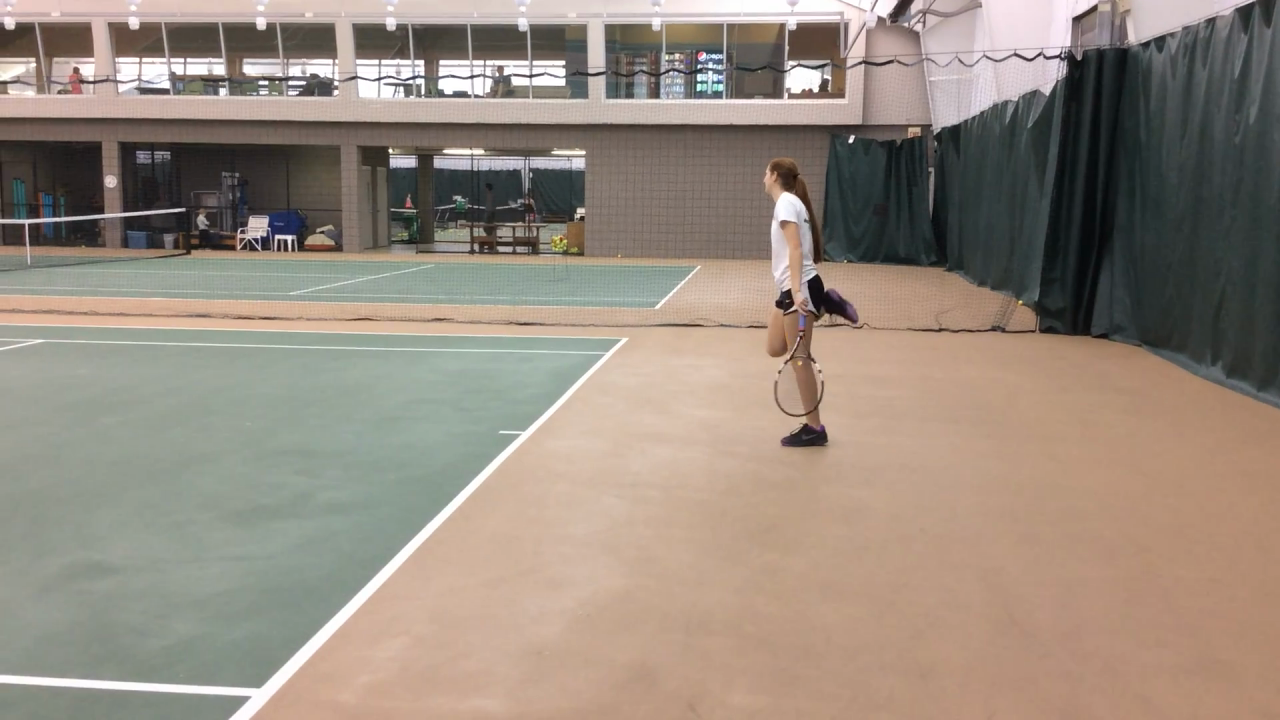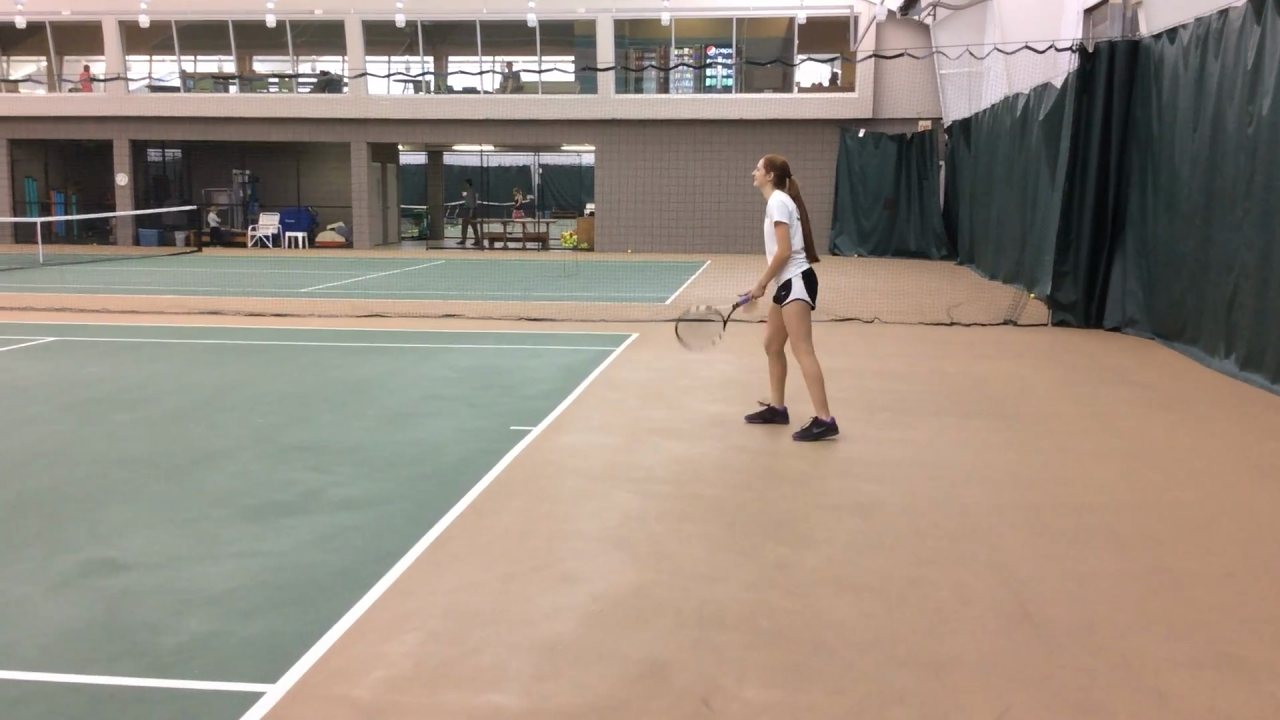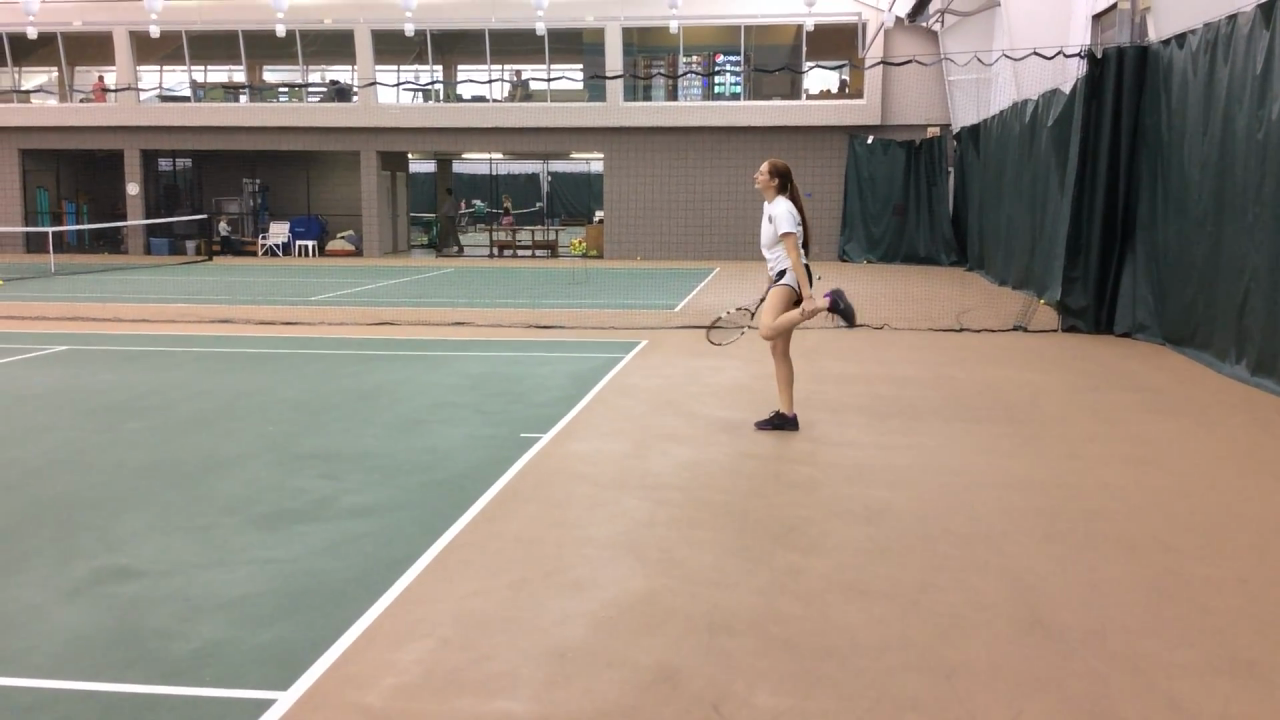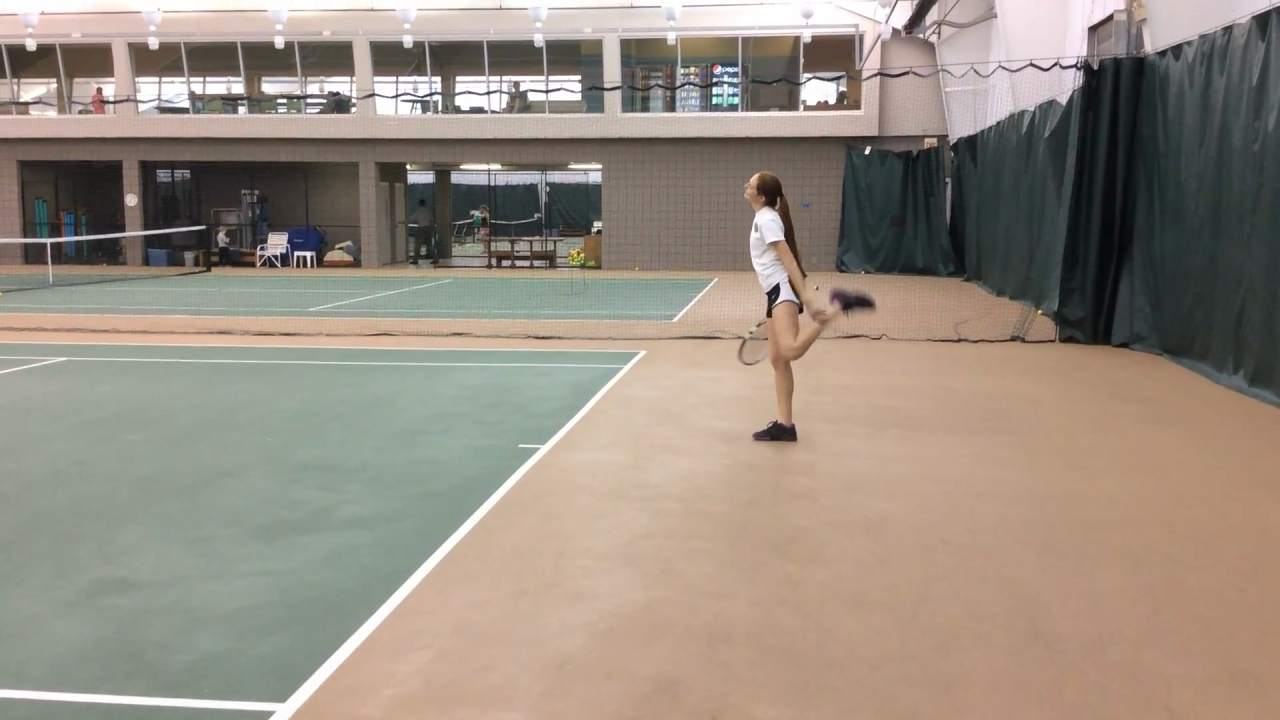
dt=0.7s
person 1, frame 1
left shoulder: (785, 202)
right shoulder: (789, 202)
left elbow: (795, 248)
left wrist: (797, 290)
left hip: (800, 288)
right hip: (791, 289)
right knee: (775, 349)
left ankle: (814, 429)
right ankle: (825, 304)
person 1, frame 2
left shoulder: (778, 201)
right shoulder: (779, 201)
left elbow: (783, 252)
left wrist: (761, 284)
right wrist: (762, 286)
left hip: (796, 281)
right hip: (788, 282)
left knee: (802, 352)
right knee: (772, 347)
left ankle: (823, 420)
right ankle: (777, 408)
person 1, frame 3
left shoulder: (782, 209)
right shoulder: (769, 206)
left elbow: (795, 255)
left wrist: (807, 296)
right wrist: (769, 286)
left hip: (790, 276)
right hip: (782, 277)
left knee: (768, 330)
right knee: (779, 348)
left ankle: (826, 302)
right ankle: (787, 414)
person 1, frame 4
left shoulder: (767, 219)
right shoulder: (763, 217)
left elbow: (789, 261)
left wrist: (807, 299)
left hip: (783, 289)
right hip: (775, 292)
left knee: (791, 350)
right knee: (778, 360)
left ankle: (835, 305)
right ankle: (784, 424)
